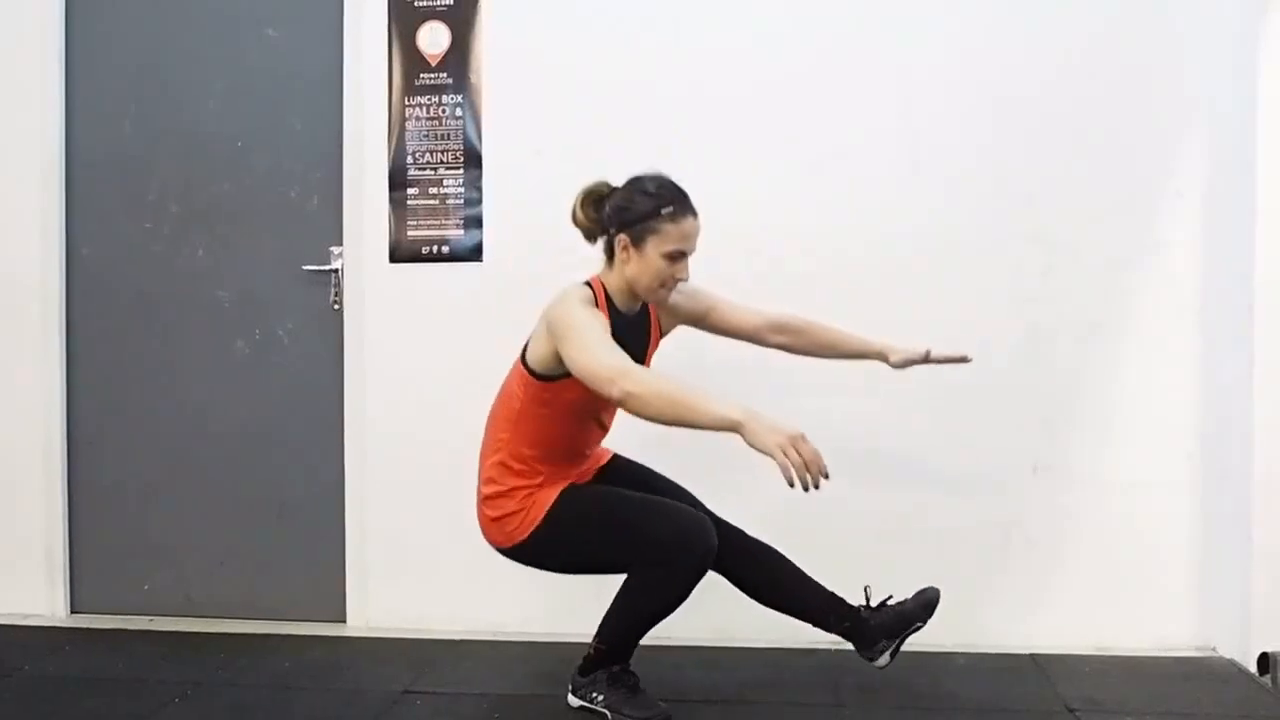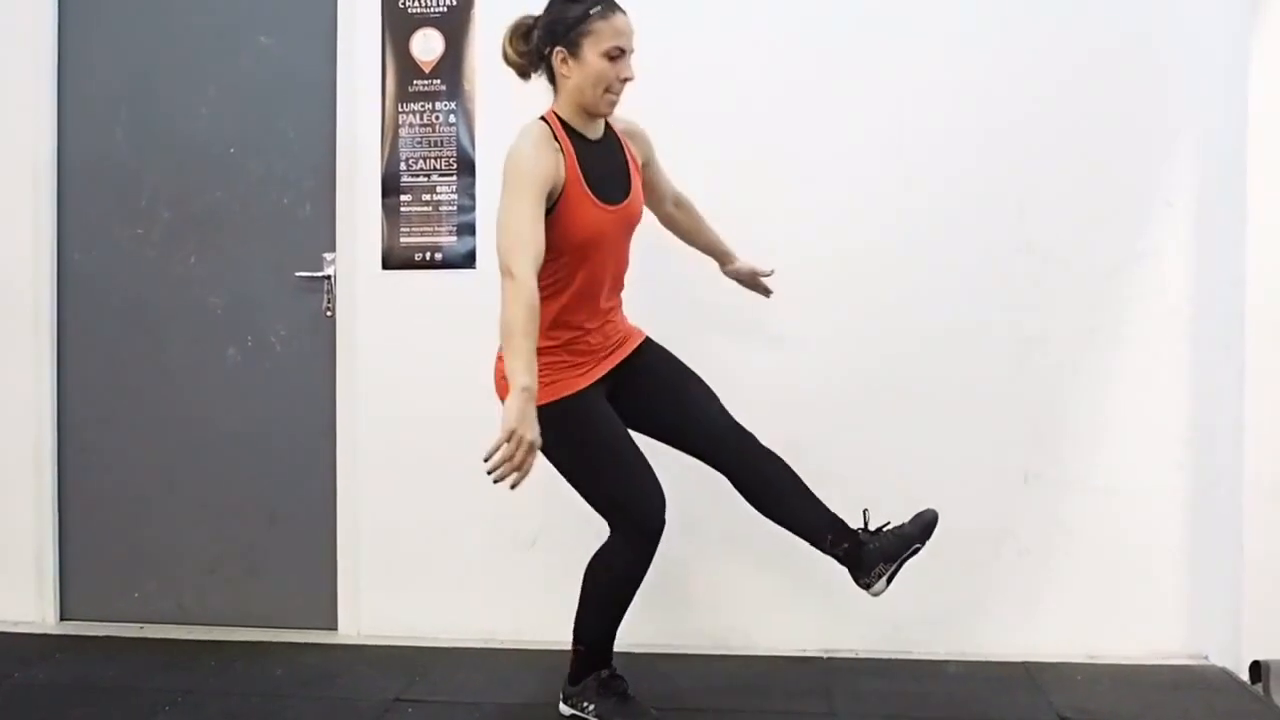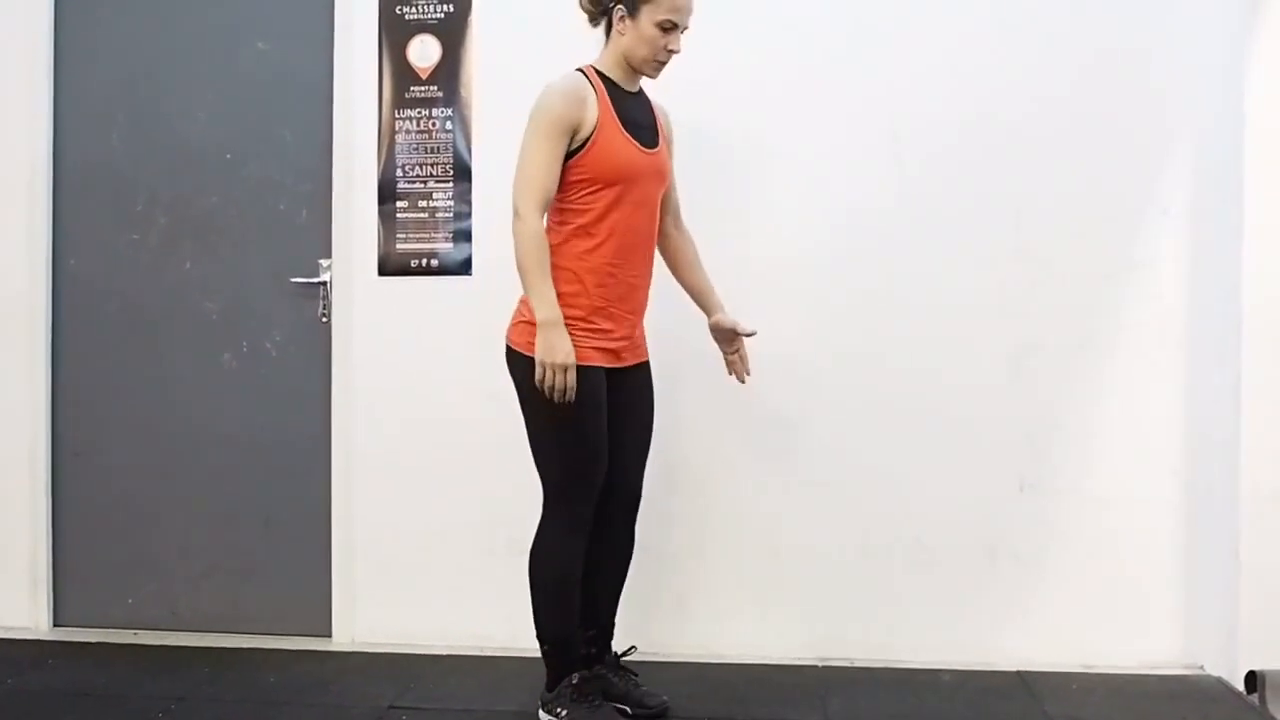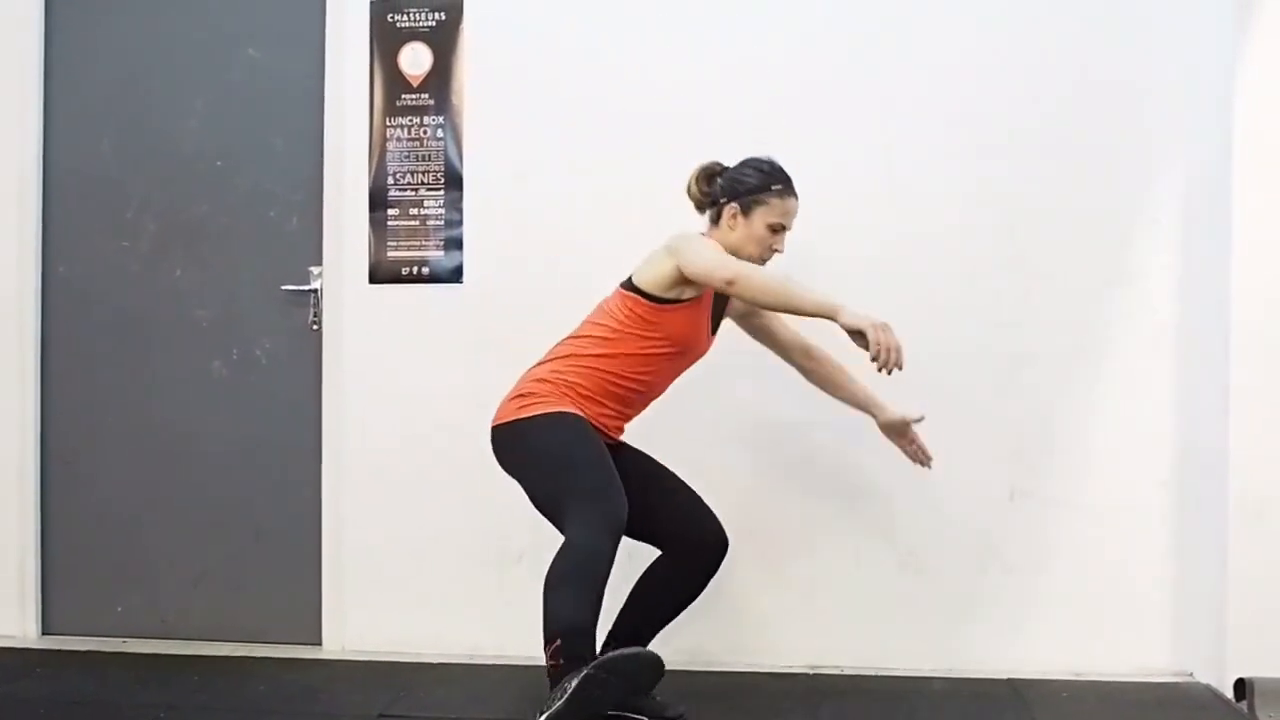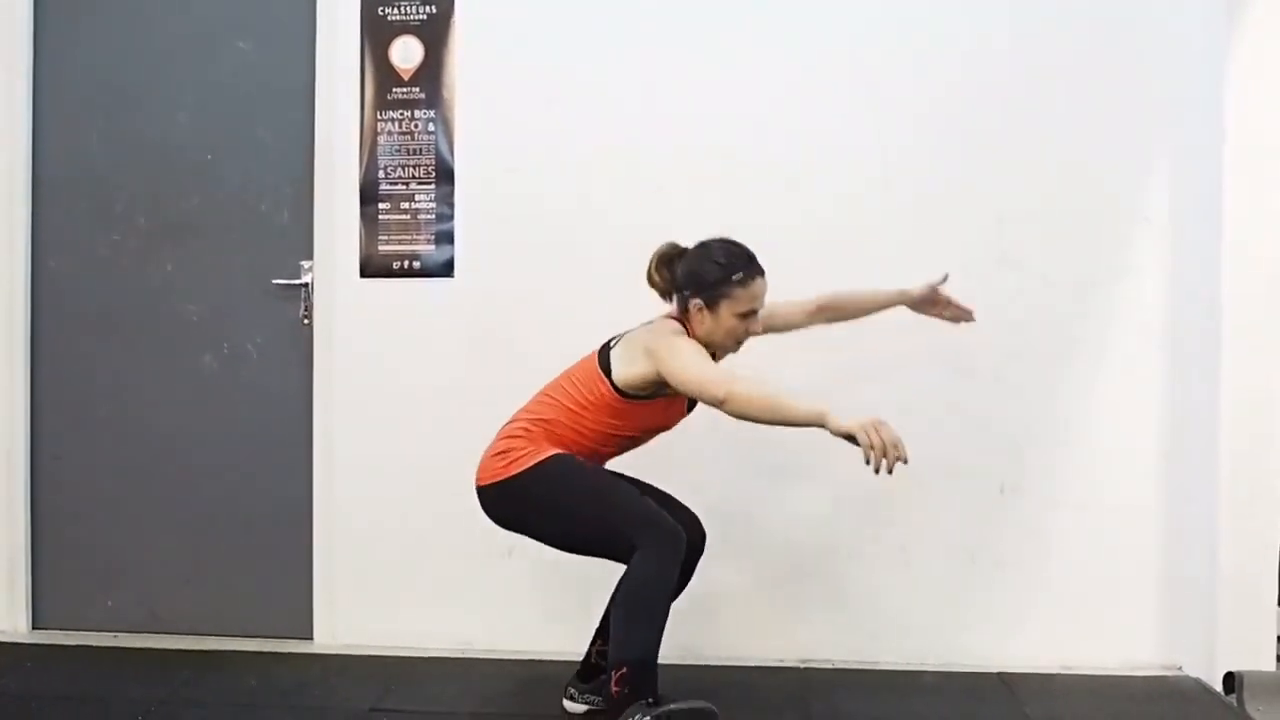
dt=1s
person 1, frame 1
left shoulder: (661, 303)
right shoulder: (574, 315)
left elbow: (770, 327)
right elbow: (632, 388)
left wrist: (882, 351)
right wrist: (748, 421)
left hip: (578, 473)
right hip: (522, 503)
left knee: (721, 540)
right knee: (685, 541)
left ankle: (866, 629)
right ankle: (599, 675)
person 1, frame 2
left shoulder: (629, 140)
right shoulder: (537, 153)
left elbow: (671, 205)
right elbow: (521, 278)
left wrist: (730, 261)
right wrist: (522, 405)
left hip: (617, 346)
right hip: (555, 371)
left knee: (732, 446)
right knee: (639, 518)
left ankle: (858, 554)
person 1, frame 3
left shoulder: (655, 116)
right shoulder: (568, 97)
left elbow: (669, 225)
right elbow: (529, 212)
left wrist: (714, 312)
right wrist: (550, 323)
left hip: (623, 349)
right hip: (560, 347)
left knee: (619, 508)
right knee: (570, 508)
left ankle: (596, 662)
person 1, frame 4
left shoulder: (730, 302)
right shoulder: (688, 252)
left elbow: (804, 355)
right elbow: (734, 276)
left wrist: (881, 413)
right wrist: (844, 311)
left hip: (589, 432)
right hip: (538, 416)
left knee: (701, 541)
right knee: (599, 520)
person 1, frame 5
left shoulder: (700, 332)
right shoulder: (668, 344)
left elbow: (812, 311)
right elbow: (729, 395)
left wrist: (907, 298)
right wrist: (831, 419)
left hip: (561, 462)
right hip: (518, 469)
left knee: (681, 539)
right knee: (659, 540)
left ankle: (597, 679)
